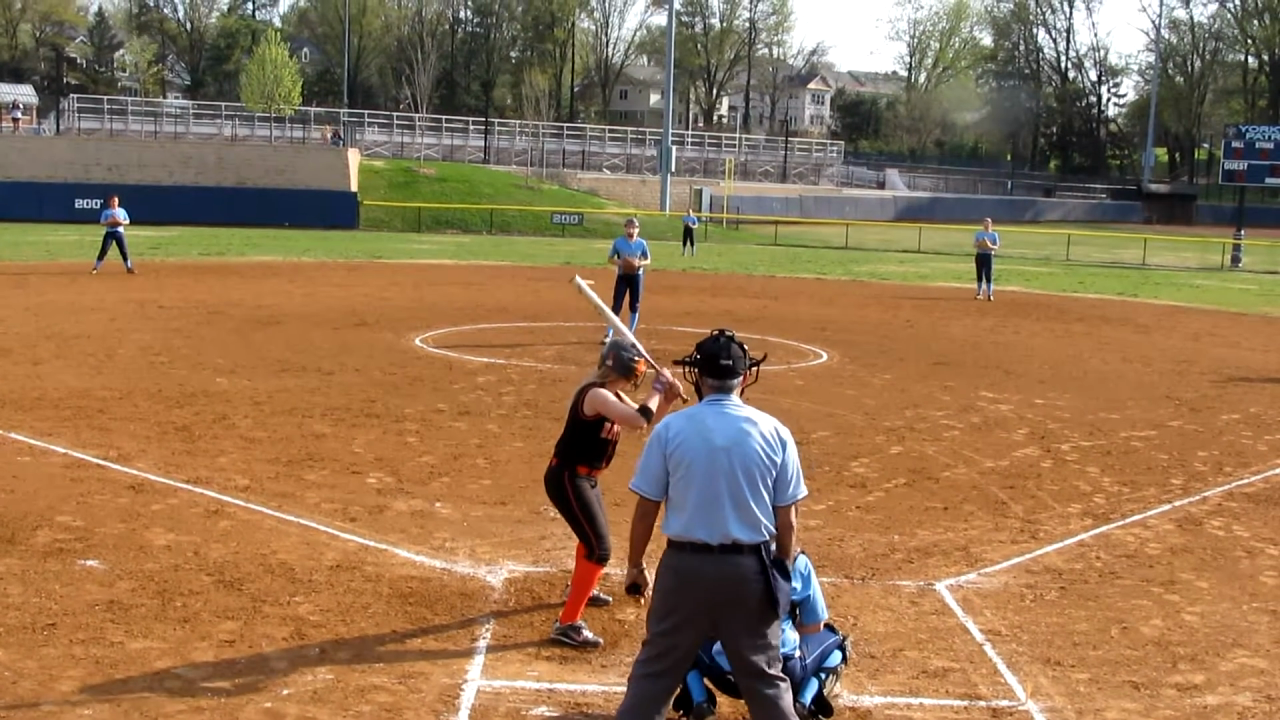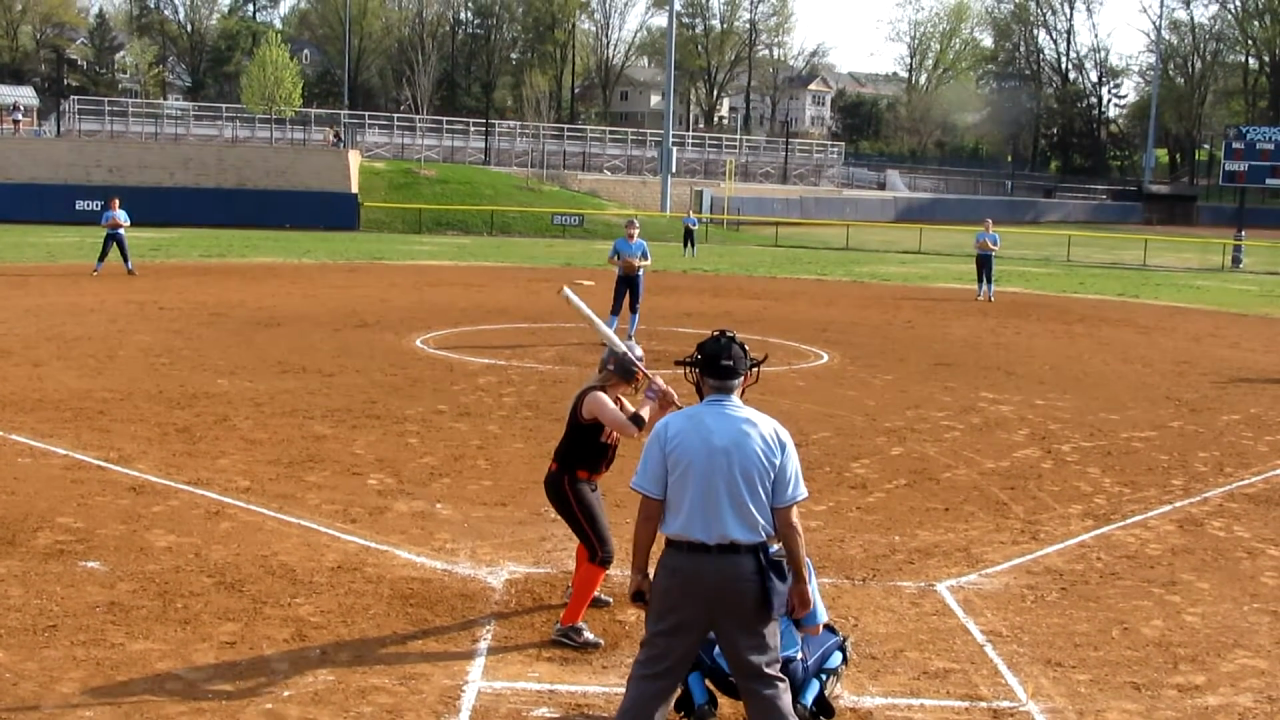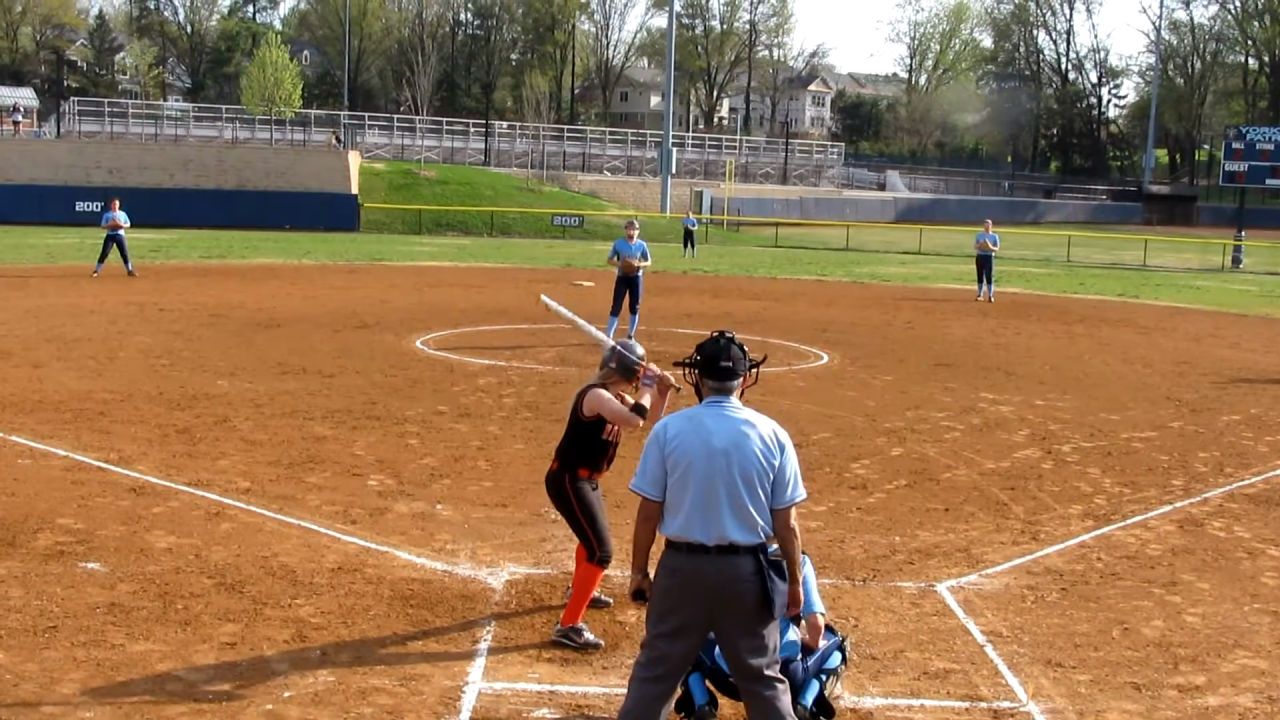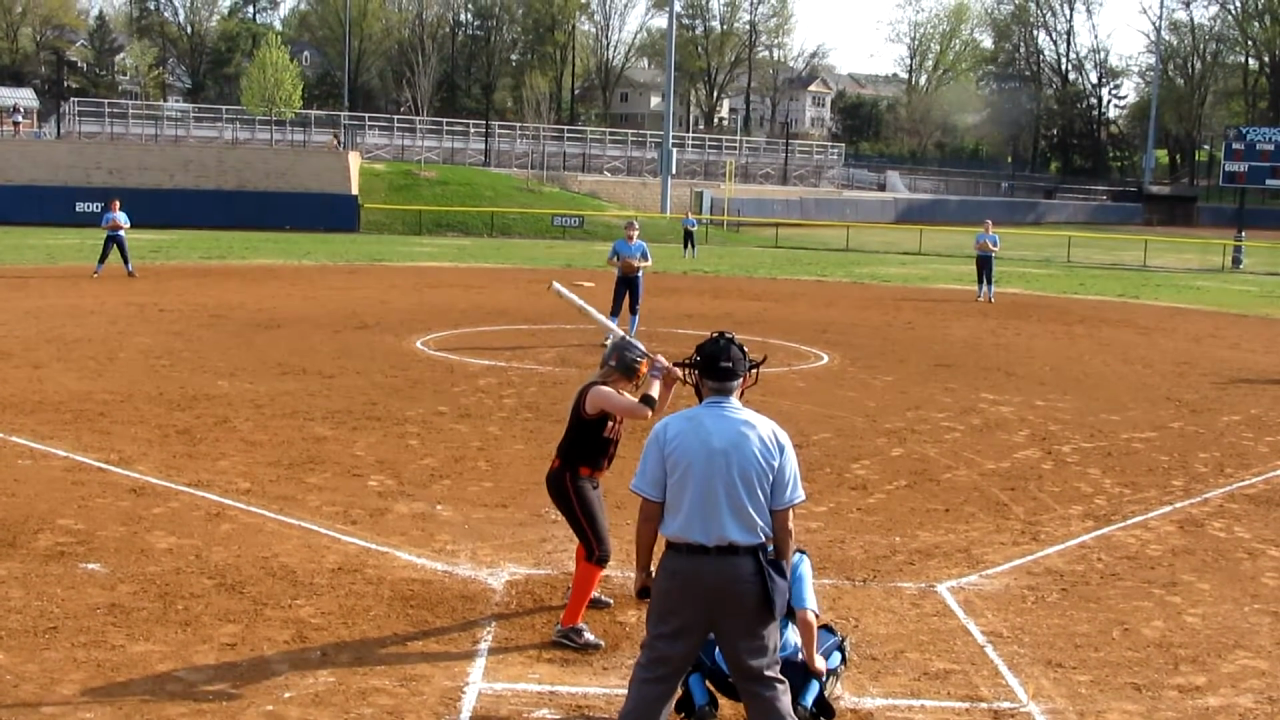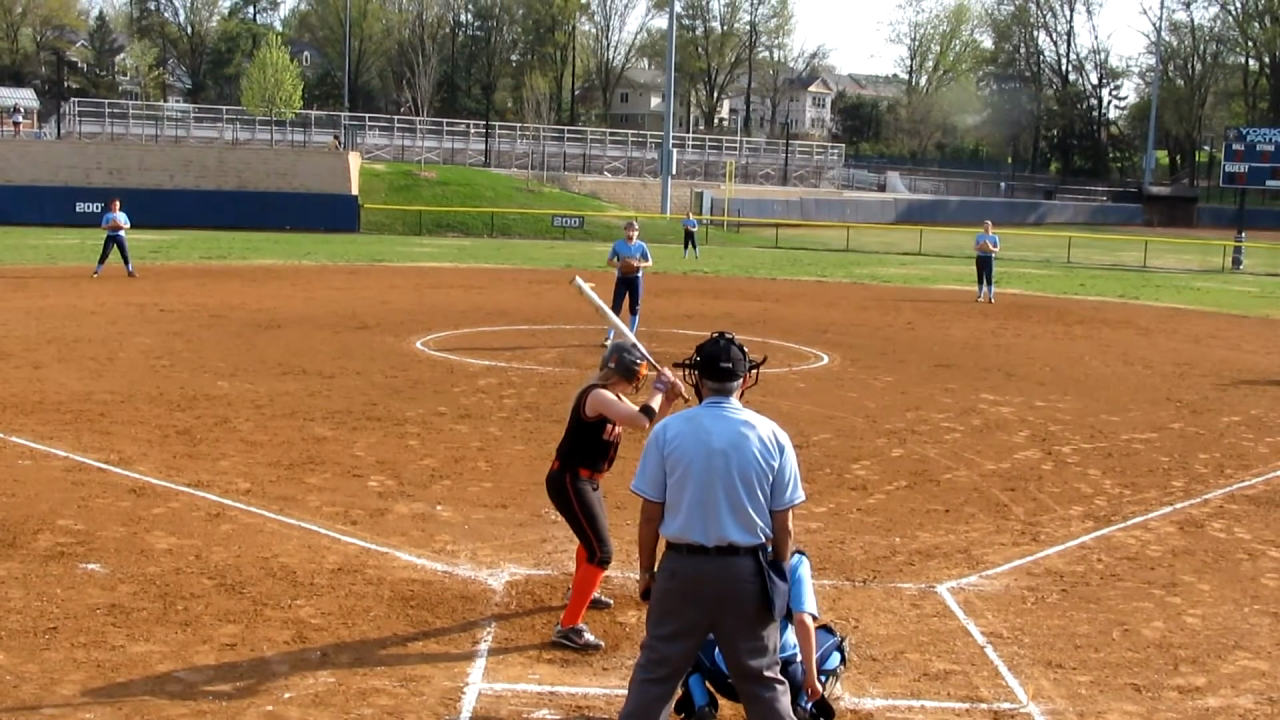
dt=0.2s
person 1, frame 1
left shoulder: (670, 429)
right shoulder: (774, 432)
left elbow: (646, 509)
right elbow: (786, 520)
left wrist: (635, 566)
right wrist: (781, 570)
left hip: (685, 564)
right hip: (749, 567)
left knee: (656, 668)
right knee: (764, 675)
person 1, frame 2
left shoulder: (670, 428)
right shoulder: (772, 433)
left elbow: (649, 512)
right elbow: (787, 522)
left wrist: (639, 571)
right wrist: (799, 579)
left hip: (682, 565)
right hip: (746, 568)
left knee: (655, 668)
right knee: (762, 675)
person 1, frame 3
left shoulder: (669, 429)
right shoulder: (771, 434)
left elbow: (649, 513)
right elbow: (785, 523)
left wrist: (639, 571)
right wrist: (793, 580)
left hip: (682, 566)
right hip: (746, 570)
left knee: (655, 669)
right knee: (761, 677)
person 1, frame 4
left shoulder: (668, 430)
right shoulder: (772, 435)
left elbow: (650, 514)
right elbow: (783, 524)
left wrist: (642, 570)
right wrist: (781, 577)
left hip: (682, 567)
right hip: (746, 570)
left knee: (656, 669)
right knee: (761, 676)
person 1, frame 5
left shoulder: (668, 431)
right shoulder: (772, 435)
left elbow: (651, 516)
right elbow: (782, 525)
left wrist: (647, 571)
right wrist: (778, 576)
left hip: (682, 567)
right hip: (746, 570)
left knee: (656, 669)
right knee: (761, 677)
person 2, frame 1
left shoulder: (611, 395)
right shoulder: (597, 395)
left elbow: (647, 418)
right elbow: (639, 422)
left wrist: (667, 397)
right wrist: (658, 388)
left hip: (584, 477)
right hip: (568, 478)
left knee: (593, 535)
right knee: (599, 549)
left ankle: (580, 589)
right ankle: (568, 623)
person 2, frame 2
left shoulder: (612, 399)
right shoulder: (596, 399)
left elbow: (645, 424)
right elbow: (631, 430)
left wrist: (662, 405)
right wrist: (650, 395)
left hip: (583, 481)
right hip: (568, 482)
left knee: (593, 536)
right knee: (602, 552)
left ankle: (580, 590)
right ankle: (568, 625)
person 2, frame 3
left shoulder: (614, 396)
right shoulder: (597, 395)
left elbow: (650, 416)
right elbow: (634, 420)
left wrist: (661, 390)
right wrist: (648, 384)
left hip: (585, 479)
right hip: (568, 481)
left knee: (593, 536)
right knee: (600, 552)
left ankle: (580, 591)
right ankle: (568, 625)
person 2, frame 4
left shoulder: (612, 394)
right shoulder: (598, 393)
left elbow: (651, 410)
right elbow: (644, 411)
left wrist: (667, 385)
right wrist: (656, 375)
left hip: (586, 478)
right hip: (570, 479)
left knee: (592, 537)
right knee: (599, 551)
left ankle: (581, 592)
right ankle: (569, 626)
person 2, frame 5
left shoulder: (612, 397)
right shoulder: (598, 396)
left elbow: (647, 419)
right elbow: (642, 421)
left wrist: (668, 397)
right wrist: (659, 388)
left hip: (586, 479)
right hip: (570, 481)
left knee: (593, 538)
right knee: (600, 553)
left ankle: (582, 591)
right ankle: (569, 626)
